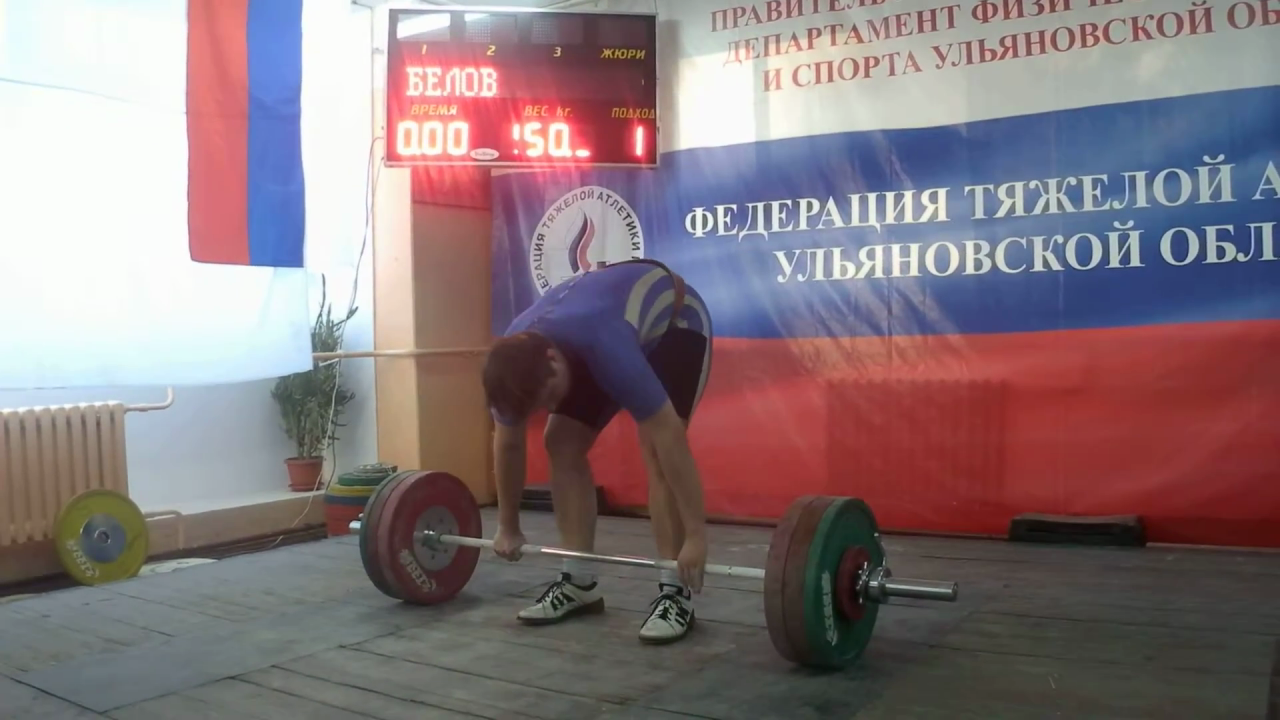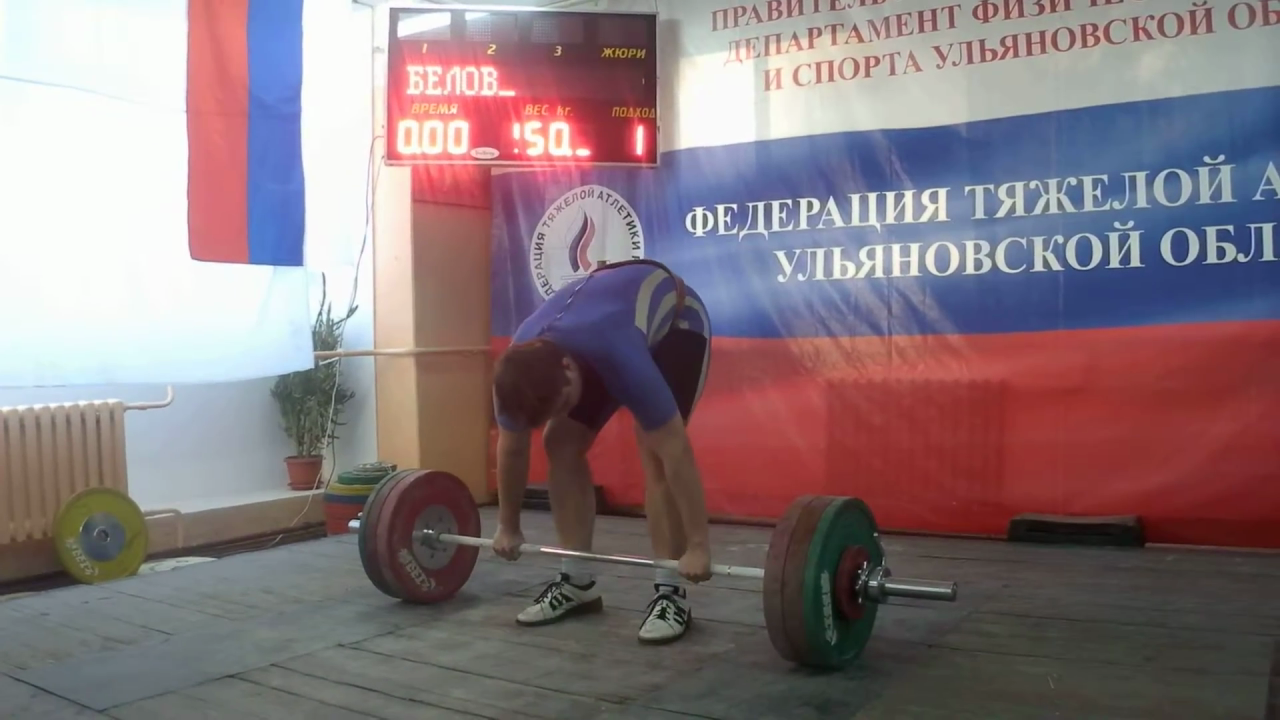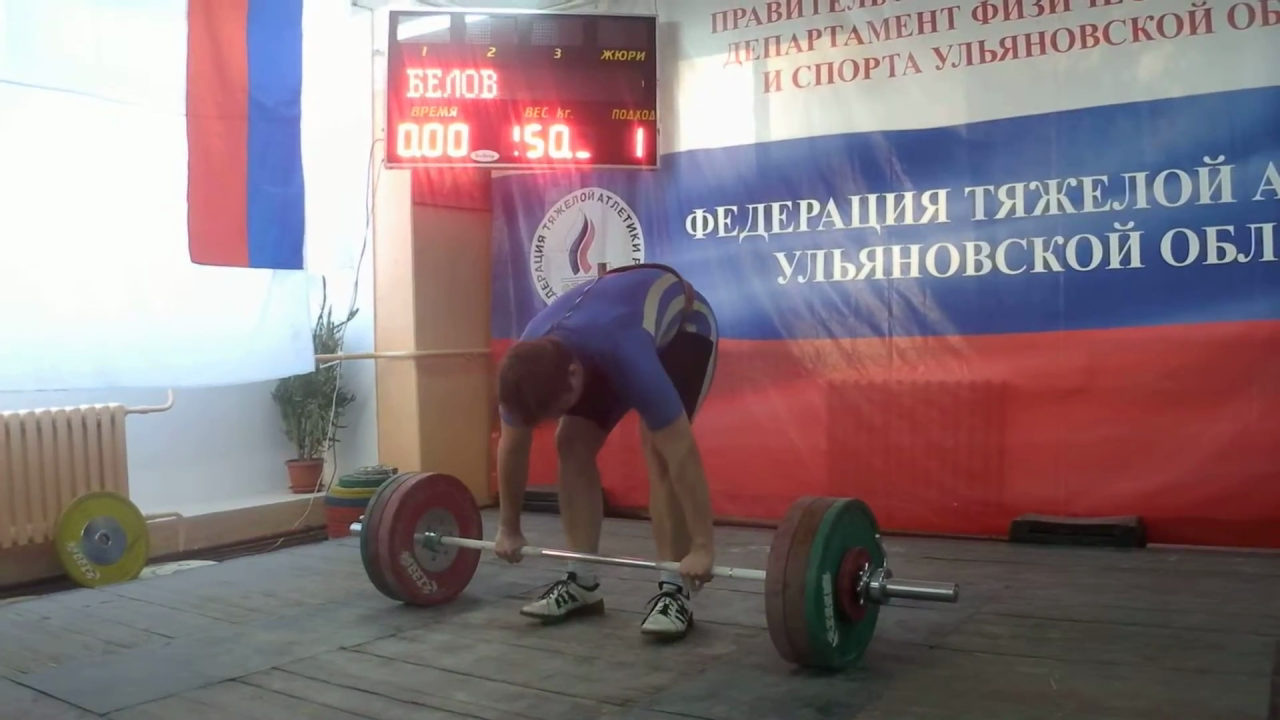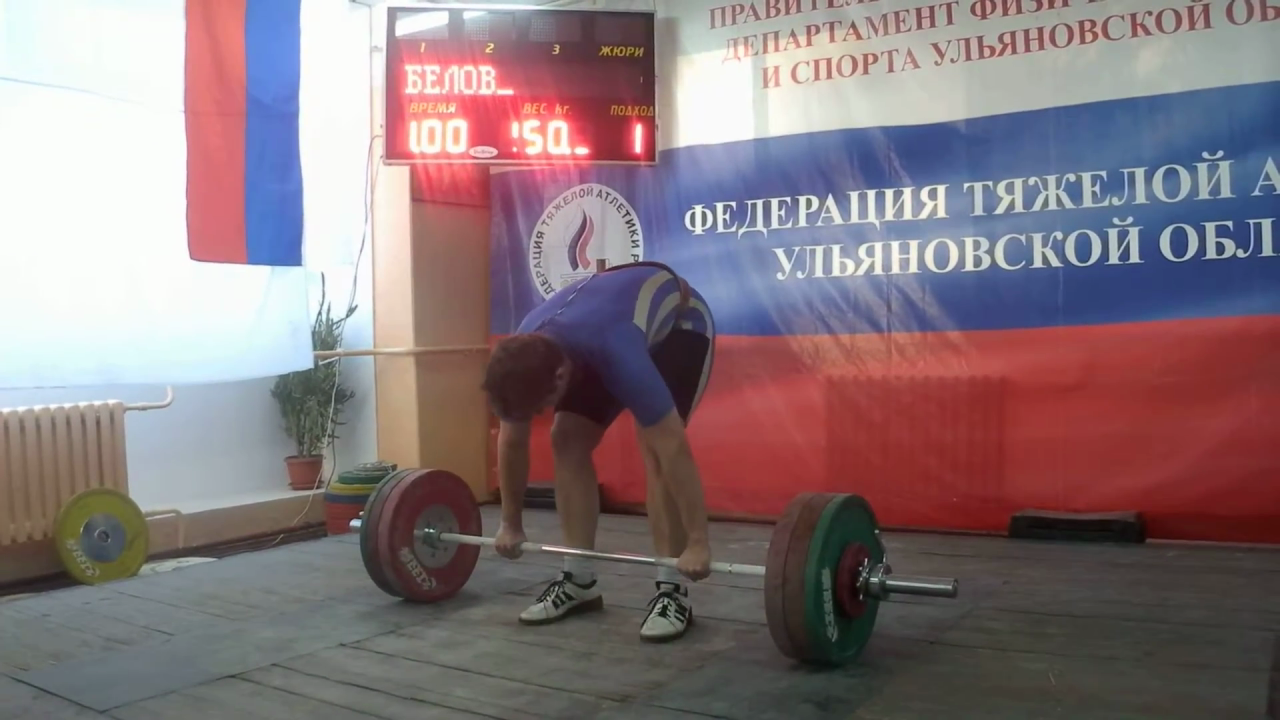
dt=0.4s
person 1, frame 1
left shoulder: (606, 348)
right shoulder: (516, 360)
left elbow: (670, 438)
right elbow: (509, 445)
left wrist: (695, 536)
right wrist: (508, 527)
left hip: (676, 322)
left knee: (656, 447)
right knee: (561, 443)
left ankle: (674, 593)
right ankle: (579, 582)
person 1, frame 2
left shoulder: (618, 356)
right shoulder: (520, 371)
left elbow: (675, 452)
right elbow: (512, 450)
left wrist: (698, 546)
right wrist: (508, 527)
left hip: (676, 320)
left knee: (653, 448)
right knee: (560, 445)
left ankle: (671, 593)
right ankle: (577, 582)
person 1, frame 3
left shoulder: (625, 356)
right shoulder: (525, 368)
left elbow: (681, 452)
right elbow: (512, 447)
left wrist: (702, 547)
right wrist: (508, 529)
left hip: (683, 326)
left knee: (658, 450)
right knee: (572, 445)
left ankle: (673, 592)
right ankle: (582, 582)
person 1, frame 4
left shoulder: (615, 352)
right shoulder: (519, 360)
left elbow: (673, 447)
right elbow: (512, 442)
left wrist: (698, 543)
right wrist: (510, 523)
left hip: (680, 323)
left knee: (655, 446)
right knee: (567, 440)
left ankle: (672, 590)
right ankle: (579, 579)
